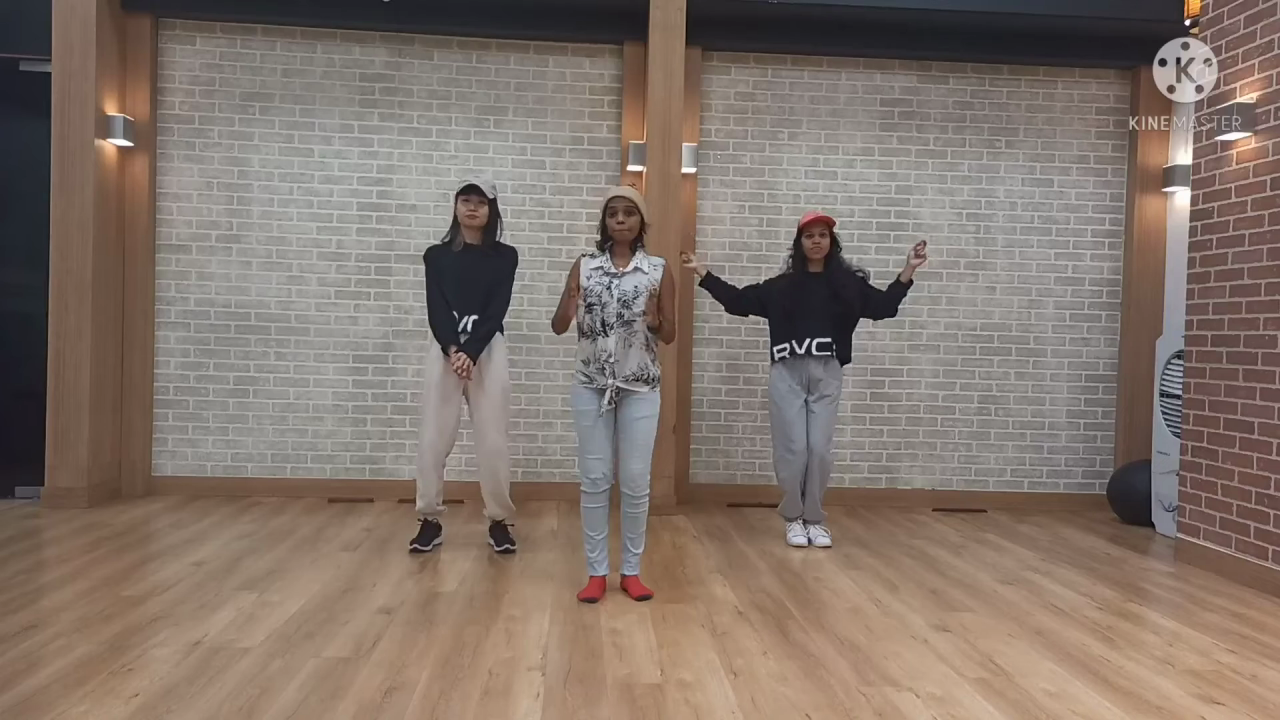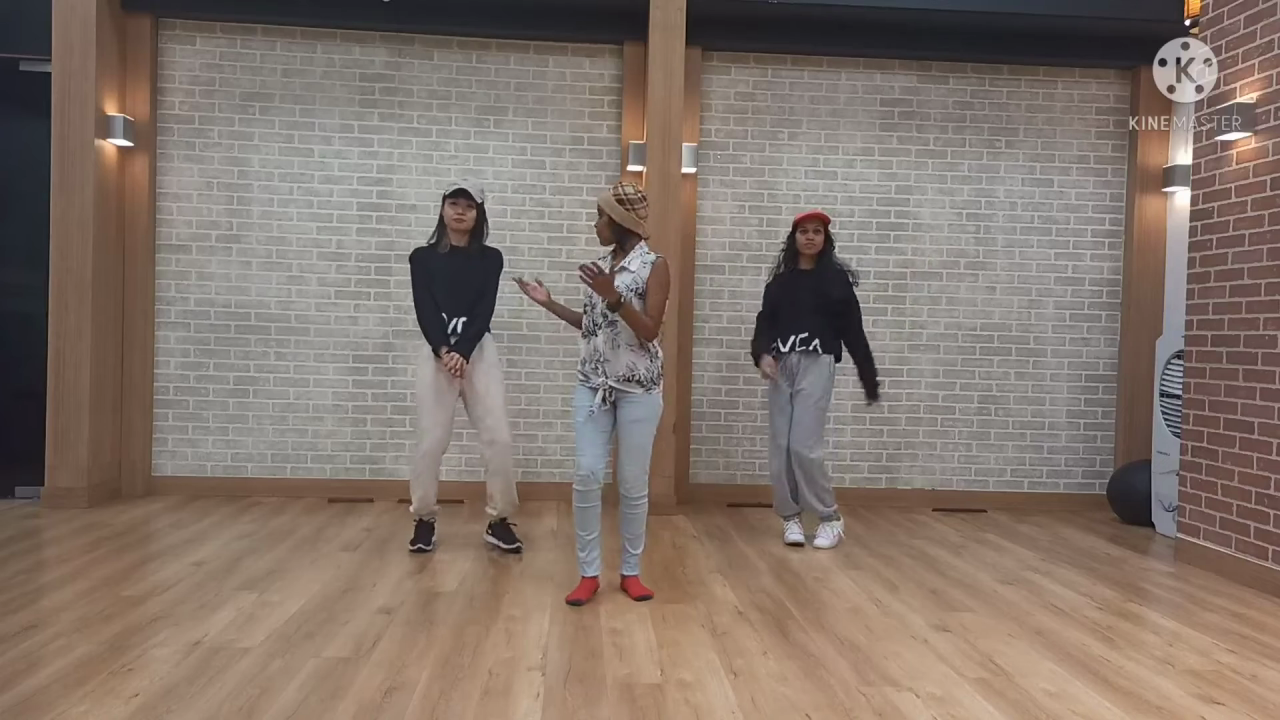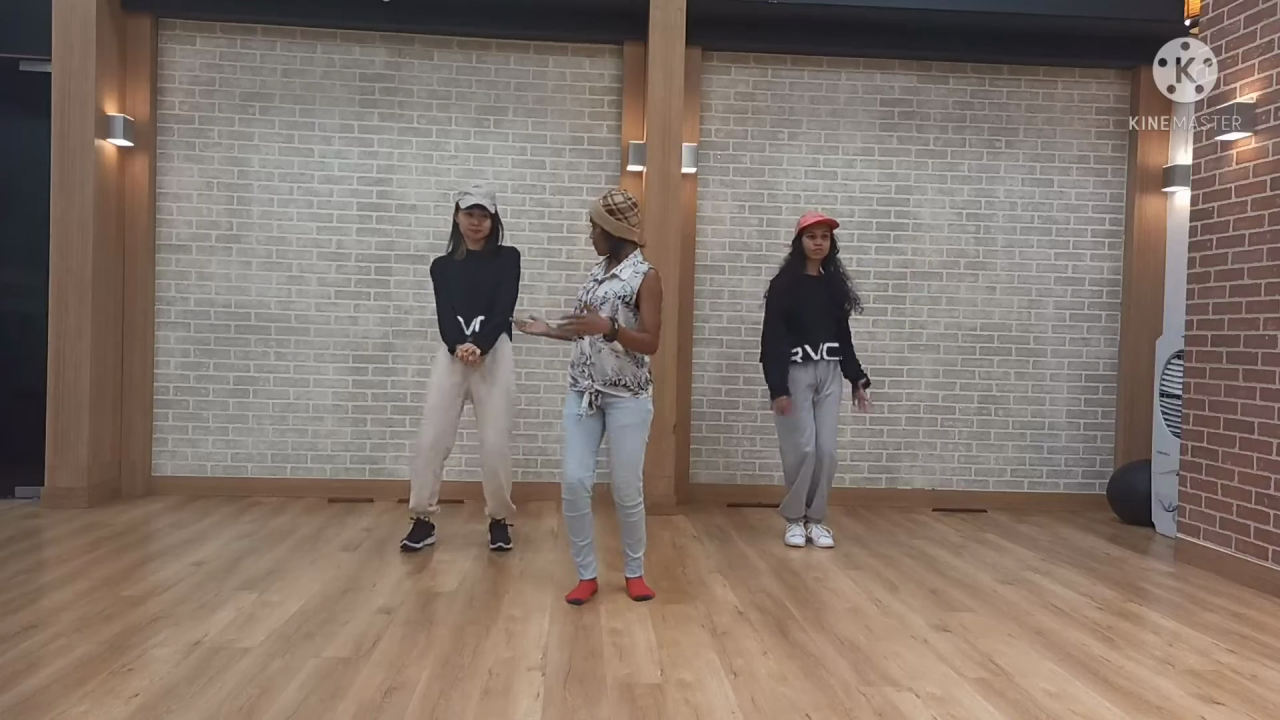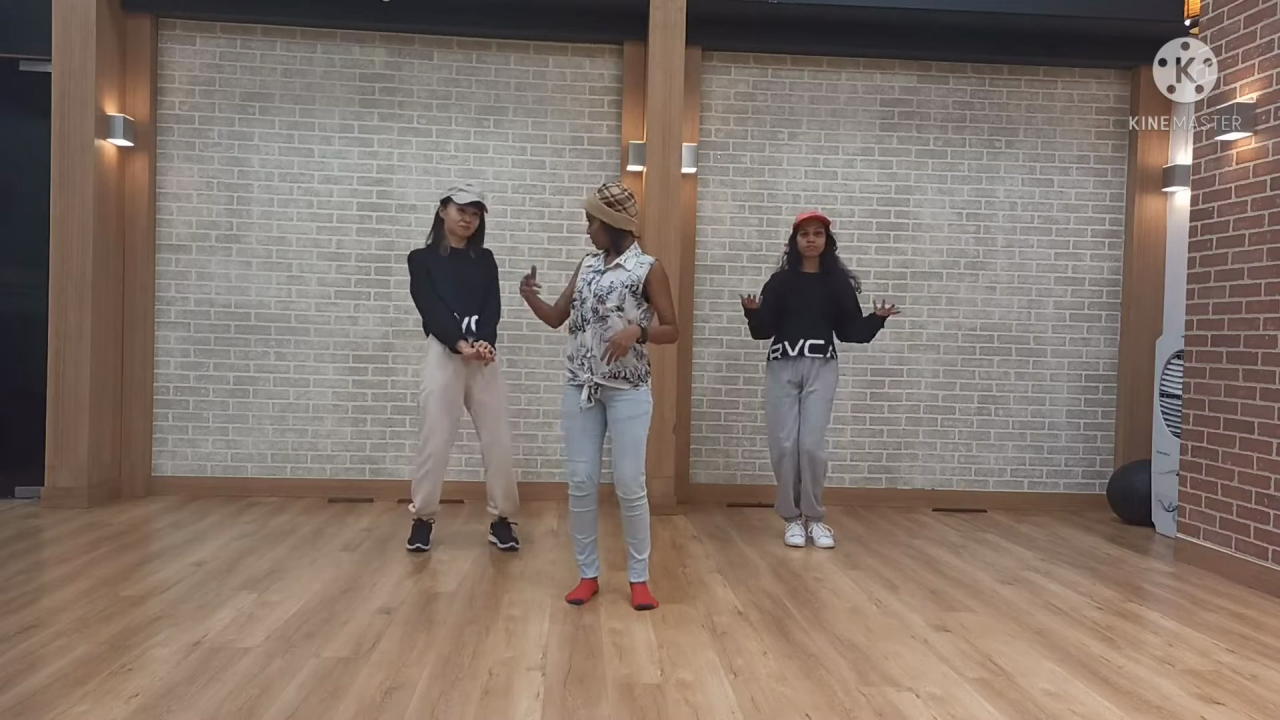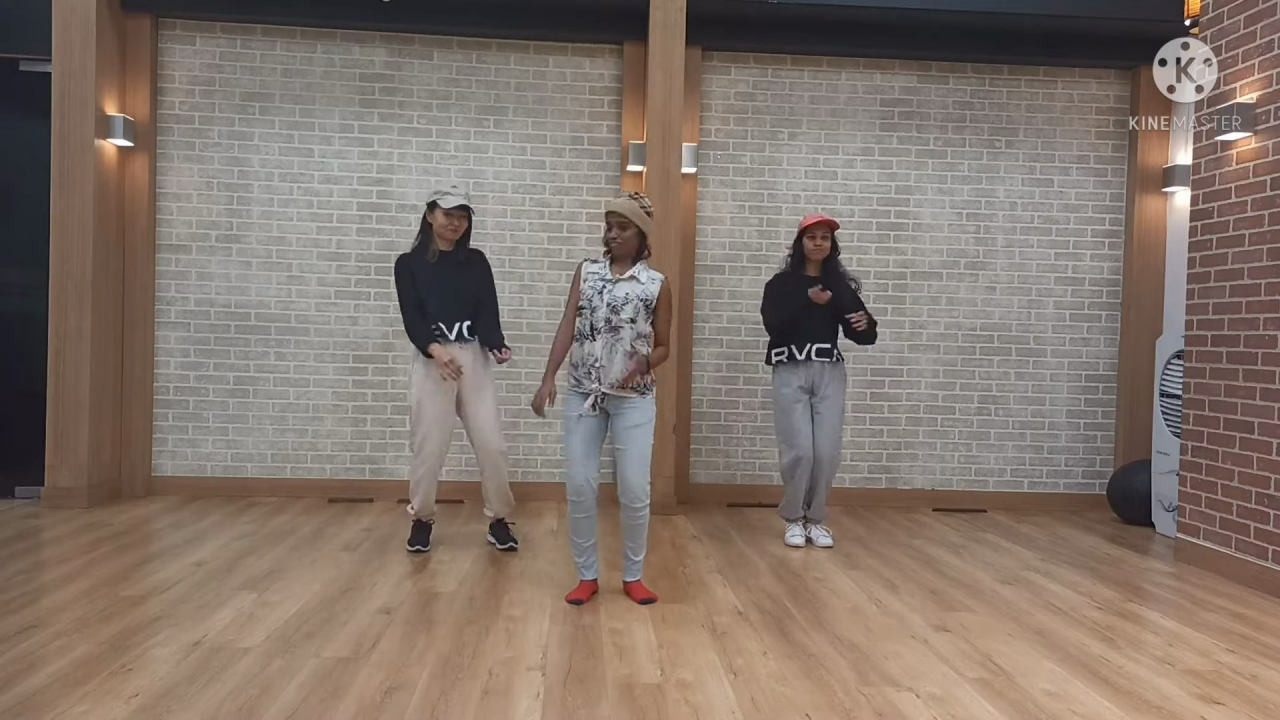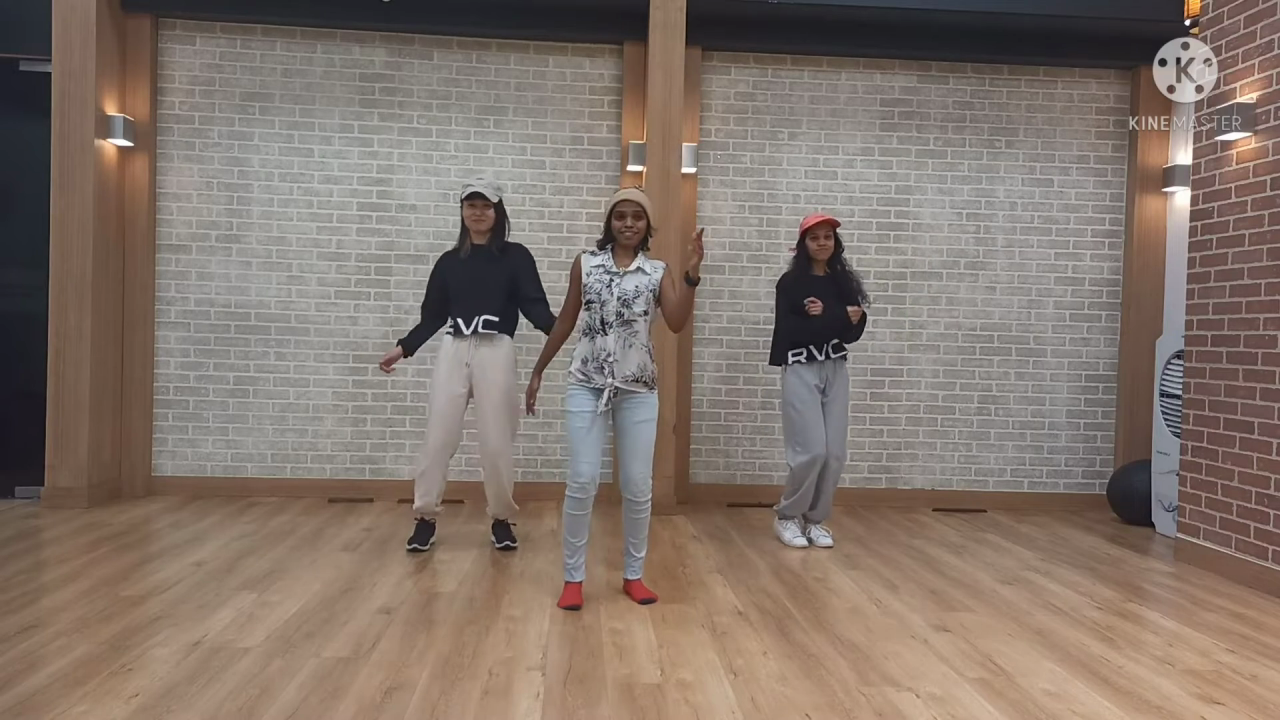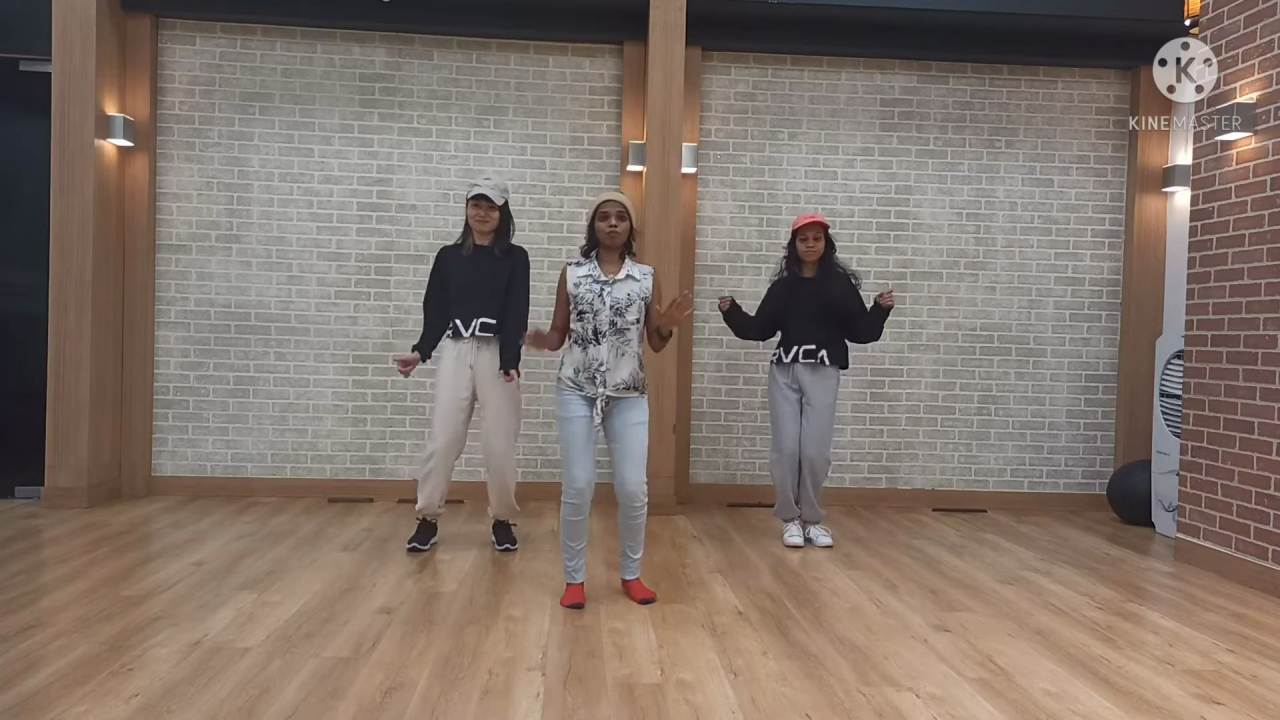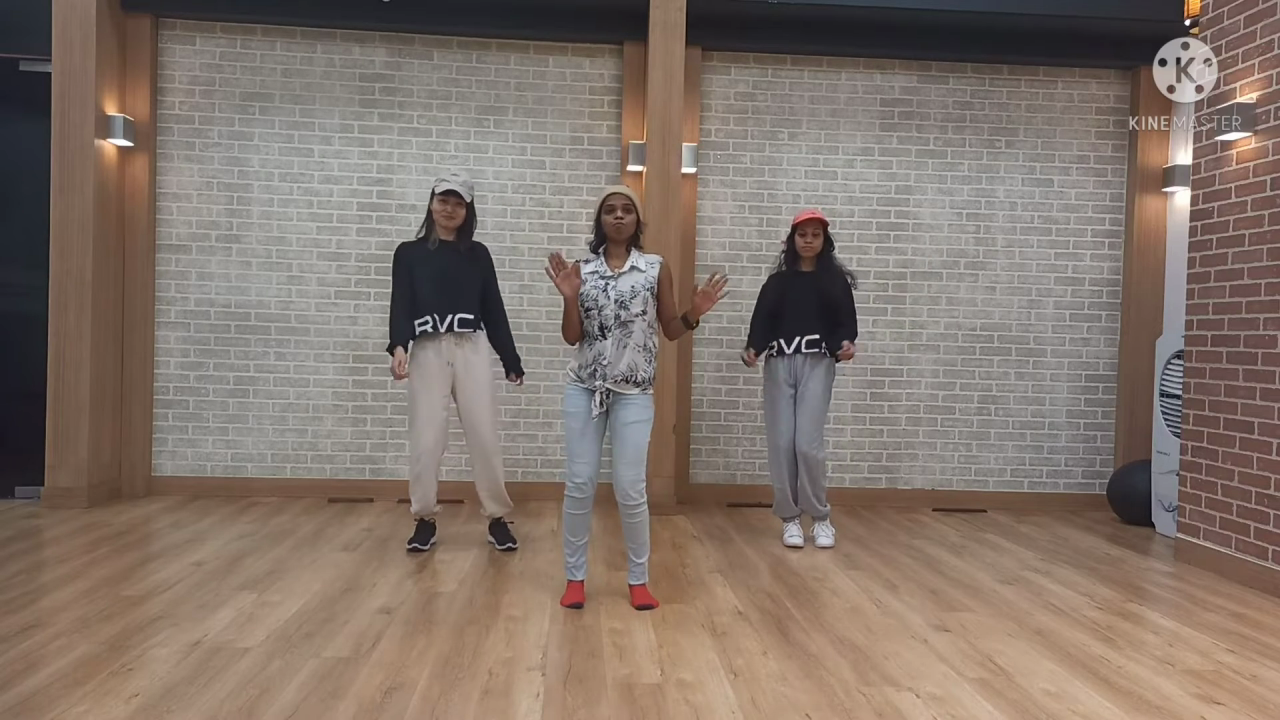
dt=0.5s
person 1, frame 1
left shoulder: (658, 270)
right shoulder: (584, 266)
left elbow: (669, 336)
right elbow: (558, 328)
left wrist: (654, 320)
right wrist: (569, 309)
left hip: (640, 387)
right hip: (592, 385)
left knee: (636, 481)
right knee: (594, 478)
left ankle: (631, 571)
right ankle: (597, 572)
person 1, frame 2
left shoulder: (654, 266)
right shoulder: (602, 266)
left elbow: (648, 330)
left wrist: (613, 297)
right wrist: (550, 304)
left hip: (639, 388)
right hip: (593, 384)
left knee: (633, 482)
right knee: (586, 476)
left ankle: (630, 571)
right ankle: (588, 573)
person 1, frame 3
left shoulder: (645, 275)
right shoulder: (598, 273)
left elbow: (649, 343)
left wrist: (606, 327)
right wrist: (548, 330)
left hip: (627, 395)
right hip: (583, 392)
left knee: (626, 490)
right knee: (573, 483)
left ankle: (635, 572)
right ankle: (587, 575)
person 1, frame 4
left shoulder: (648, 268)
right shoulder: (587, 265)
left elbow: (671, 330)
right elbow: (556, 317)
left wrist: (637, 332)
right wrist: (530, 296)
left hip: (628, 389)
right hip: (581, 385)
left knee: (629, 483)
right knee: (580, 481)
left ankle: (639, 578)
right ankle: (588, 574)
person 1, frame 5
left shoulder: (656, 284)
right shoulder: (587, 271)
left elbow: (662, 347)
right elbow: (567, 327)
left wrist: (643, 365)
right wrist: (548, 377)
left hip: (634, 398)
right hip: (583, 393)
left knee: (635, 491)
right knee: (580, 487)
left ankle: (633, 575)
right ankle: (587, 575)
person 1, frame 6
left shoulder: (659, 272)
right shoulder: (586, 263)
left elbow: (678, 323)
right elbow: (565, 321)
left wrist: (692, 274)
right wrist: (538, 371)
left hip: (638, 389)
right hip: (587, 386)
left knee: (638, 486)
right knee: (582, 481)
left ankle: (633, 575)
right ankle: (573, 577)
person 1, frame 7
left shoulder: (647, 277)
right shoulder: (572, 274)
left elbow: (656, 343)
right elbow: (559, 336)
left wrist: (669, 325)
right wrist: (543, 340)
left hip: (629, 396)
right hip: (577, 394)
left knee: (633, 490)
right knee: (578, 488)
left ankle: (631, 574)
right ankle: (574, 578)
person 1, frame 8
left shoulder: (657, 268)
right shoulder: (581, 270)
left elbow: (672, 330)
right elbow: (571, 337)
left wrist: (696, 312)
right wrist: (568, 298)
left hip: (634, 391)
right hip: (583, 388)
left knee: (629, 488)
right knee: (579, 483)
left ankle: (638, 579)
right ankle: (575, 577)
person 2, frame 1
left shoulder: (505, 256)
right shoulder: (437, 255)
left elbow: (497, 309)
right elbow: (435, 309)
left wrist: (471, 353)
right wrist: (452, 350)
left hip: (488, 351)
right hip: (444, 350)
left knee: (493, 440)
right knee: (433, 439)
left ankle: (498, 522)
right ankle: (430, 521)
person 2, frame 2
left shoulder: (490, 258)
right shoulder: (423, 257)
left elbow: (484, 310)
right elbow: (424, 311)
left wrist: (462, 352)
right wrist: (443, 351)
left hip: (479, 351)
right hip: (435, 352)
left knee: (497, 437)
right knee: (430, 441)
left ankle: (499, 521)
right ankle: (424, 521)
person 2, frame 3
left shoulder: (508, 258)
right shoulder: (442, 266)
left elbow: (504, 308)
right elbow: (445, 314)
left wrist: (479, 346)
right wrist: (458, 347)
left hip: (494, 353)
right hip: (450, 353)
left knee: (495, 443)
right knee: (431, 439)
left ankle: (499, 520)
right ankle: (423, 520)
person 2, frame 4
left shoulder: (485, 260)
right shoulder: (422, 259)
left elbow: (492, 308)
right elbow: (431, 309)
left wrist: (485, 342)
right wrist: (461, 346)
left hip: (482, 356)
right hip: (442, 354)
left knee: (498, 440)
right knee: (434, 441)
left ankle: (501, 520)
right ankle: (423, 519)
person 2, frame 5
left shoulder: (476, 261)
right shoulder: (409, 264)
left elbow: (488, 310)
right elbow: (412, 316)
left wrist: (496, 345)
right wrist: (436, 350)
left hip: (473, 357)
right hip: (431, 358)
left knee: (492, 444)
right knee: (429, 445)
left ankle: (499, 521)
right ankle: (422, 520)
person 2, frame 6
left shoulder: (515, 256)
right shoulder: (449, 261)
left elbow: (532, 302)
right elbow: (433, 313)
left wrist: (552, 325)
right wrist: (402, 349)
left hip: (496, 351)
right hip: (453, 350)
left knee: (496, 442)
right knee: (438, 439)
left ankle: (501, 519)
right ankle: (425, 519)
person 2, frame 7
left shoulder: (515, 258)
right shoulder: (448, 257)
left elbow: (517, 311)
right elbow: (435, 311)
left wrist: (510, 361)
right wrist: (421, 352)
left hip: (495, 354)
right hip: (454, 353)
left knee: (499, 445)
right knee: (442, 441)
left ankle: (502, 521)
right ankle: (427, 519)
person 2, frame 8
left shoulder: (478, 254)
right shoulder: (409, 253)
left elbow: (493, 308)
right elbow: (400, 305)
left wrist: (510, 359)
right wrist: (398, 347)
left hip: (471, 350)
right hip: (426, 351)
left knee: (485, 438)
right knee: (426, 441)
left ankle: (497, 519)
right ankle: (424, 520)
person 3, frame 1
left shoulder: (846, 282)
right shoulder: (783, 284)
left elbow: (881, 306)
right elbow: (739, 301)
left wrist: (906, 274)
right wrist: (705, 274)
left hip: (827, 372)
right hip: (787, 371)
left knee: (819, 450)
right knee: (791, 448)
left ankle: (814, 519)
right ankle: (793, 518)
person 3, frame 2
left shoulder: (836, 279)
right shoulder: (779, 282)
left elbow: (852, 332)
right elbow: (765, 324)
left wrist: (869, 381)
right wrist: (762, 355)
left hip: (818, 366)
right hip: (783, 367)
left knee: (805, 447)
right knee: (781, 447)
left ankle: (830, 517)
right ankle: (791, 517)
person 3, frame 3
left shoulder: (835, 284)
right shoulder: (783, 284)
left elbow: (842, 336)
right elbow: (773, 337)
left wrist: (858, 379)
right wrist: (778, 387)
left hip: (830, 373)
right hip: (794, 373)
left knee: (826, 450)
right knee: (801, 449)
left ankle: (816, 519)
right ankle: (794, 519)
person 3, frame 4
left shoulder: (839, 282)
right shoulder: (780, 281)
left elbow: (849, 330)
right elbow: (764, 329)
left wrist: (877, 319)
right wrist: (753, 311)
left hip: (821, 368)
right hip: (782, 367)
left knee: (811, 445)
right knee: (784, 446)
left ankle: (815, 517)
right ankle: (792, 518)
person 3, frame 5
left shoulder: (840, 285)
right shoulder: (782, 283)
left elbow: (861, 332)
right elbow: (772, 323)
left wrist: (866, 324)
right wrist: (808, 302)
left hip: (829, 371)
right hip: (790, 371)
left knee: (827, 451)
right knee: (798, 450)
left ankle: (815, 519)
right ankle: (793, 518)
person 3, frame 6
left shoulder: (844, 282)
right shoulder: (790, 283)
left elbow: (854, 329)
right elbow: (791, 329)
left wrist: (827, 313)
right wrist: (842, 316)
left hip: (836, 371)
right hip: (801, 370)
left knee: (834, 452)
right knee: (811, 451)
left ankle: (815, 519)
right ankle: (787, 516)
person 3, frame 7
left shoulder: (840, 284)
right shoulder: (782, 287)
left elbow: (861, 332)
right elbow: (760, 329)
left wrist: (880, 309)
right wrist: (731, 312)
left hip: (822, 372)
right hip: (784, 371)
left knee: (815, 451)
right knee: (786, 449)
left ankle: (812, 519)
right ankle: (790, 519)
person 3, frame 8
left shoulder: (836, 281)
right shoulder: (777, 281)
left elbow: (846, 326)
right elbow: (762, 325)
left wrist: (845, 345)
right wrist: (752, 350)
left hip: (818, 368)
right hip: (779, 365)
left knee: (808, 444)
right knee: (781, 444)
left ankle: (821, 518)
right ankle: (790, 518)
